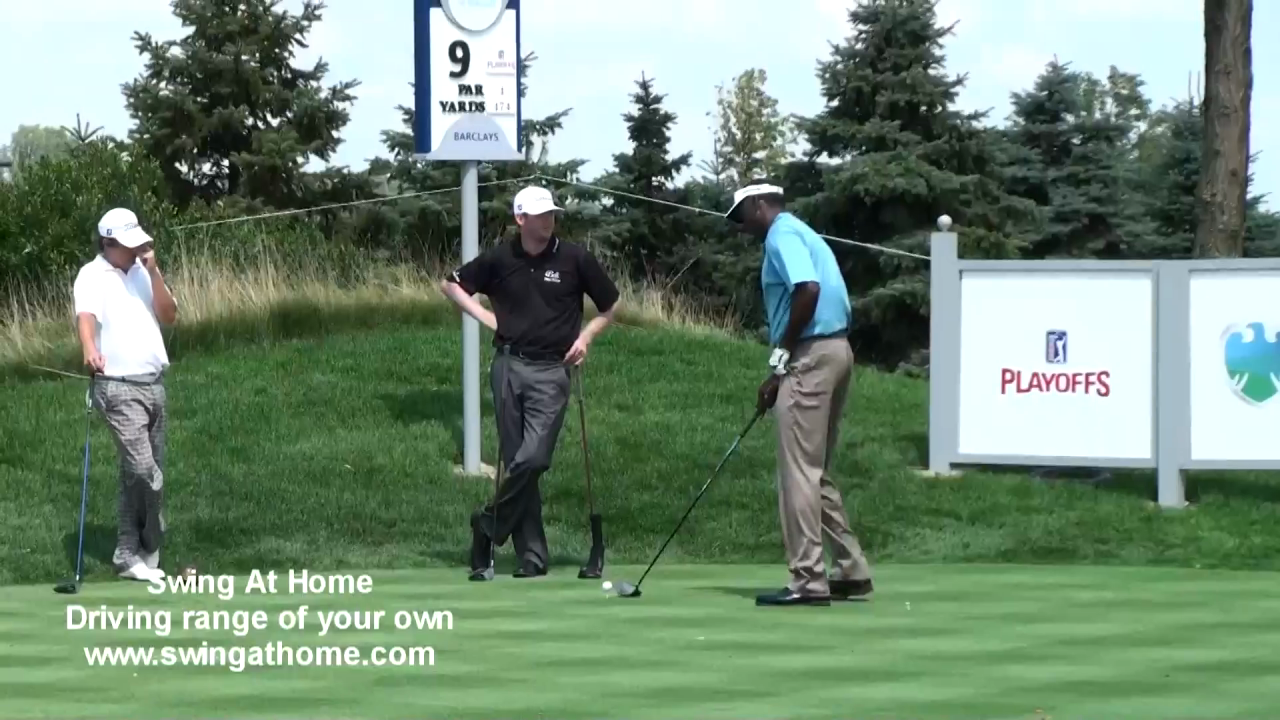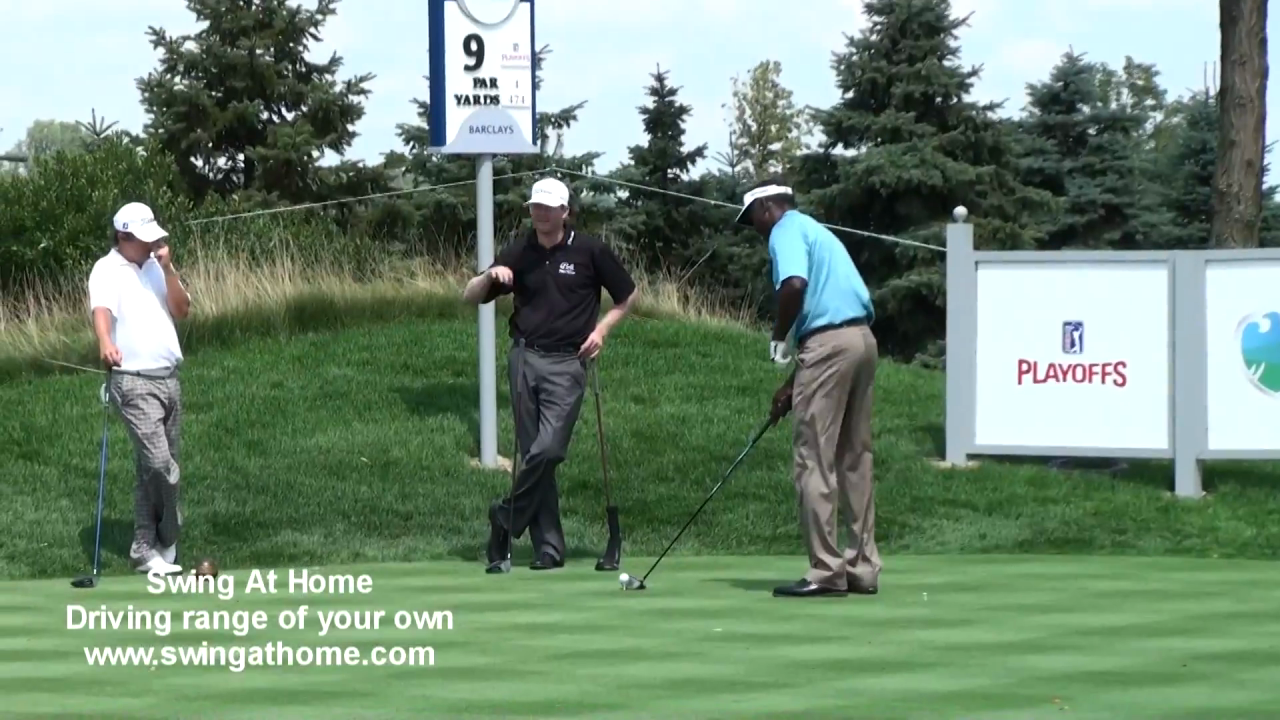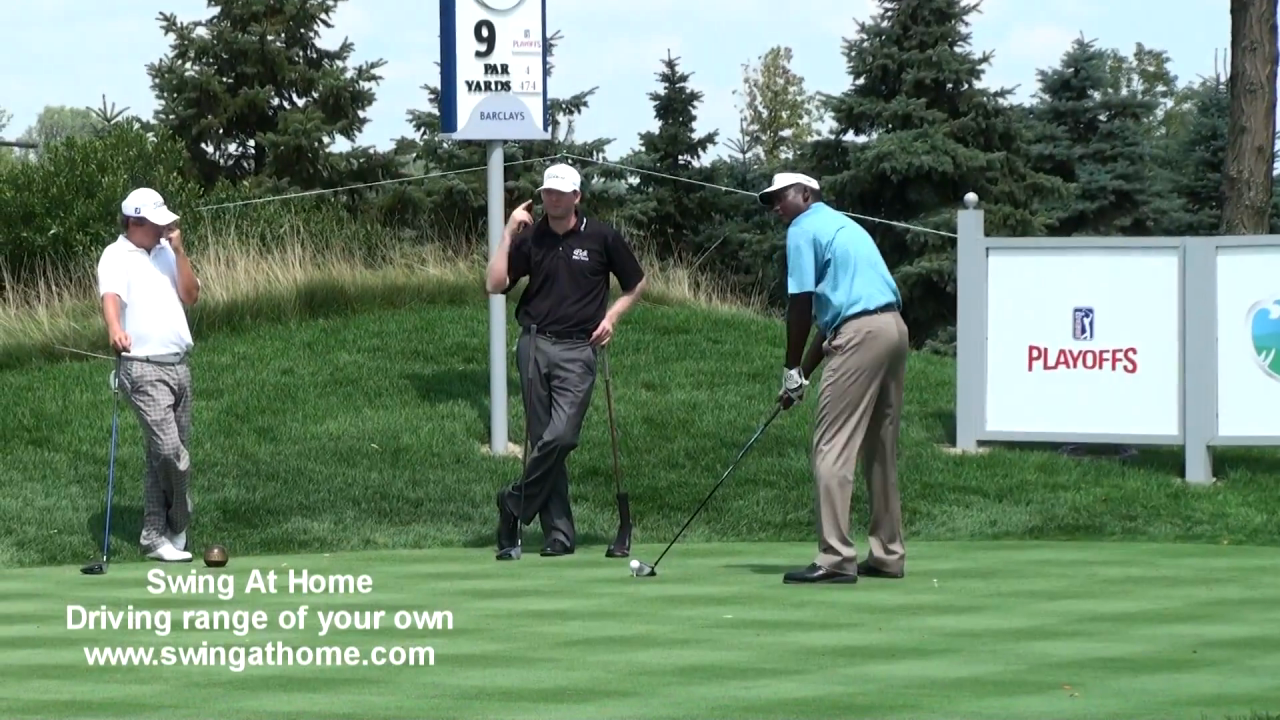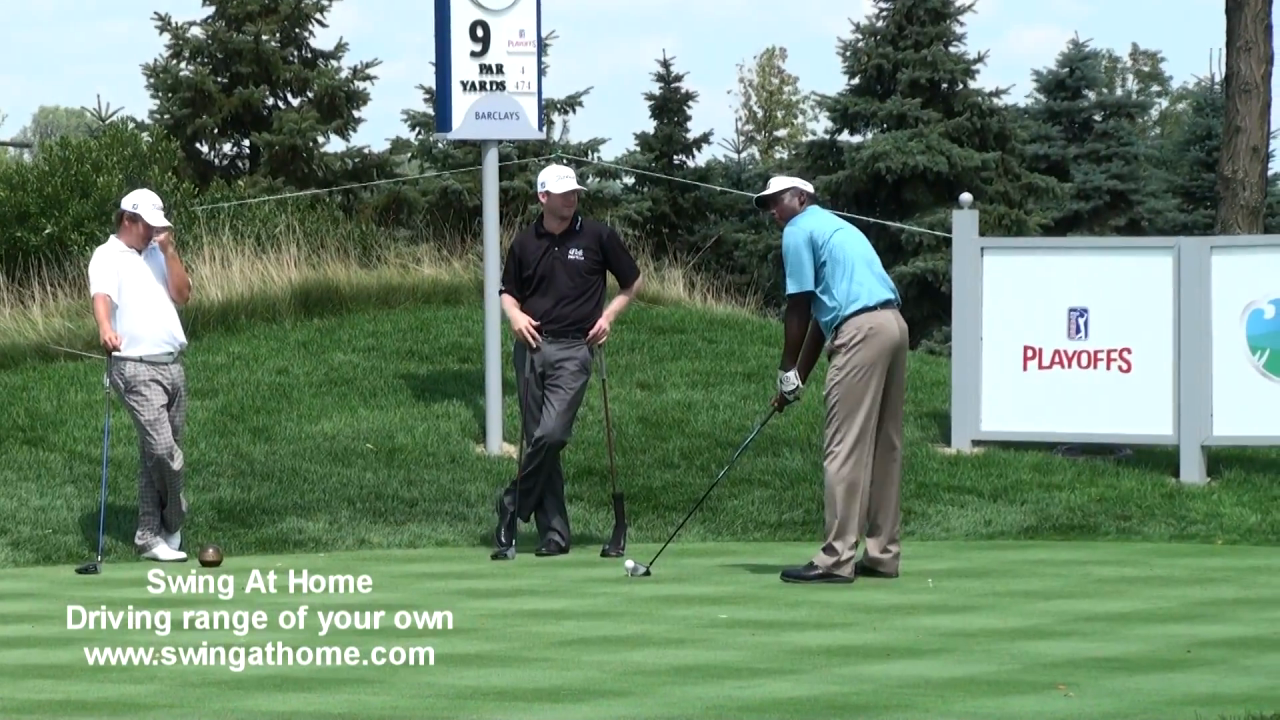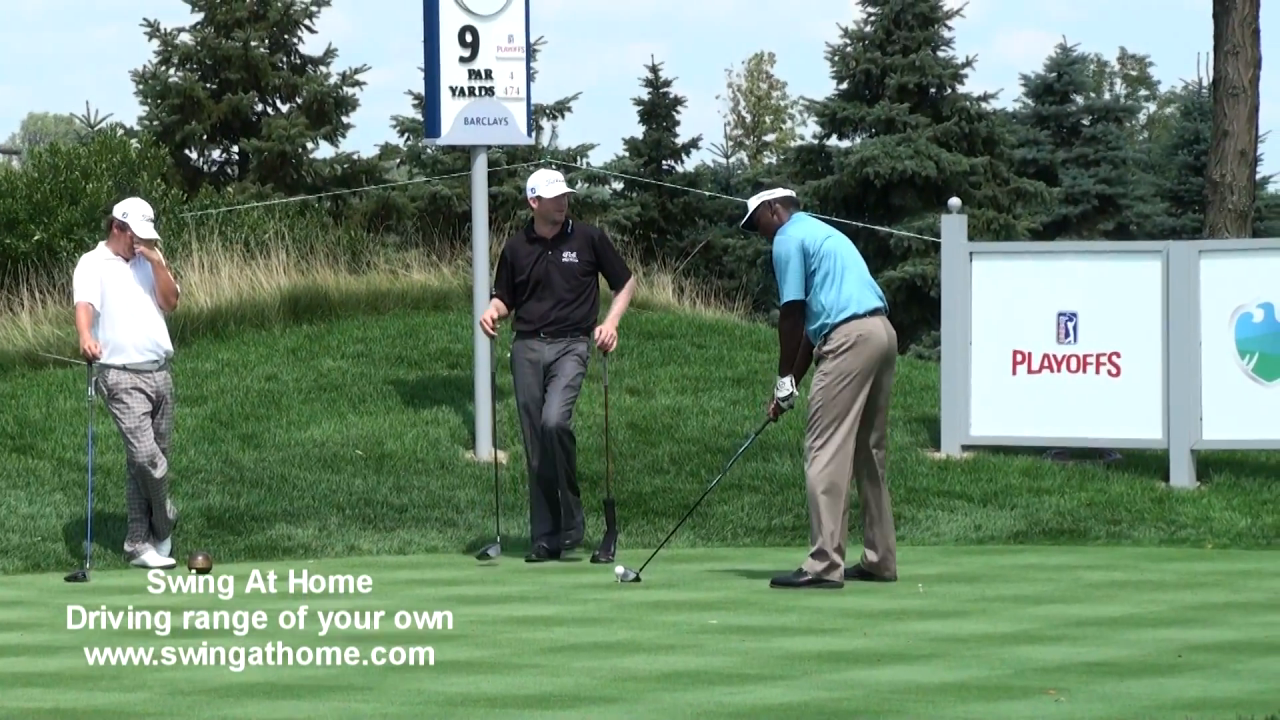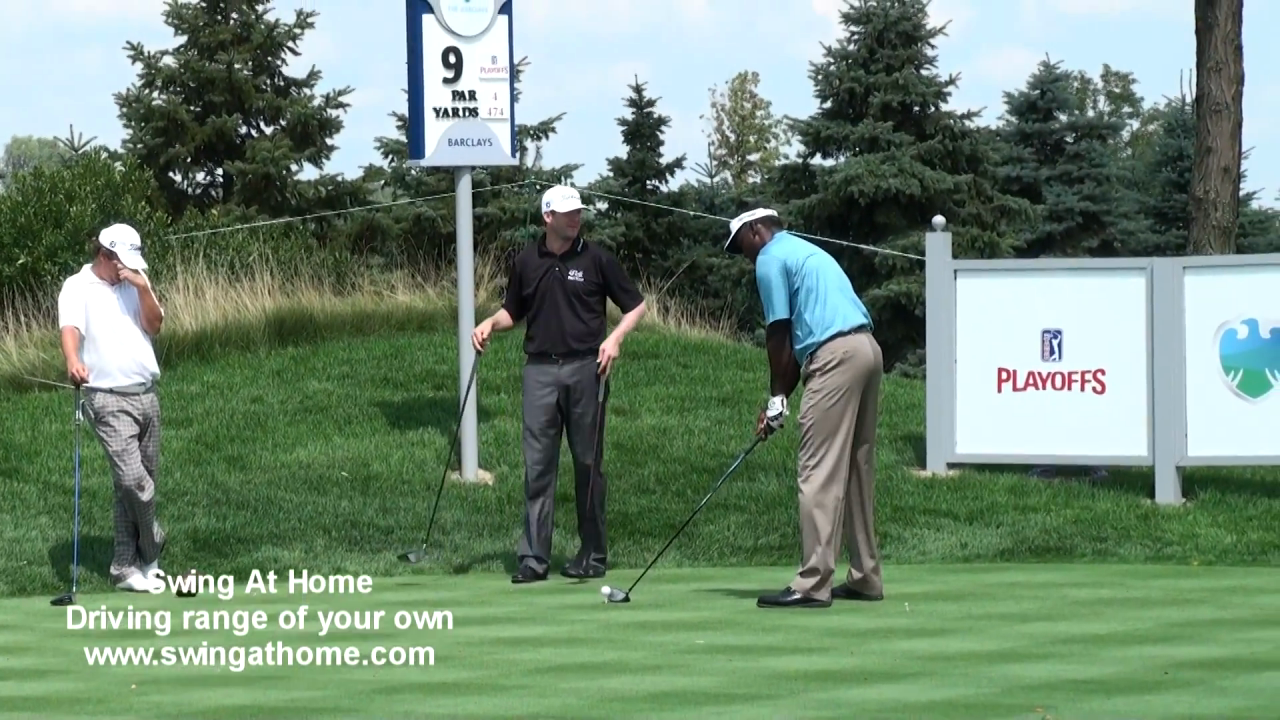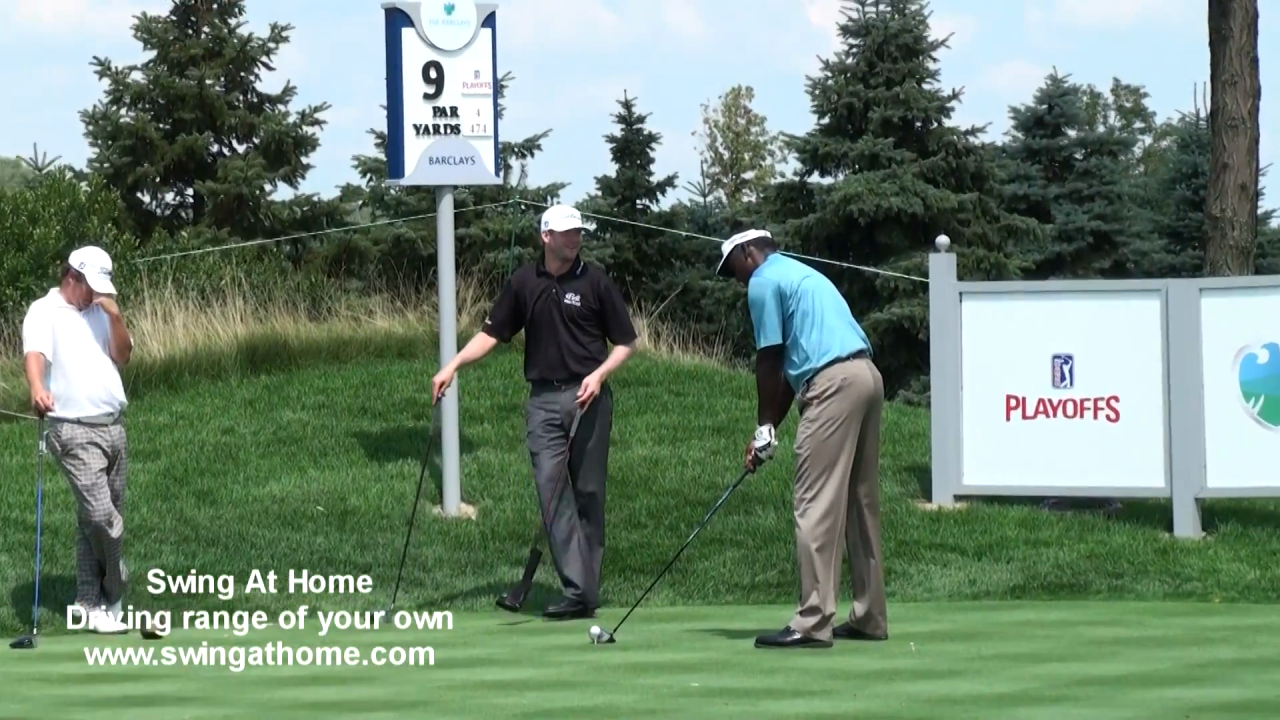
dt=0.5s
person 1, frame 1
right shoulder: (798, 234)
left elbow: (808, 290)
left wrist: (782, 351)
right wrist: (777, 375)
left hip: (812, 357)
right hip: (832, 350)
left knee: (798, 471)
right knee: (812, 471)
person 1, frame 2
right shoulder: (814, 231)
left elbow: (792, 287)
left wrist: (778, 341)
right wrist: (793, 384)
left hip: (830, 345)
right hip: (861, 340)
left knee: (815, 463)
right knee: (854, 460)
person 1, frame 3
right shoulder: (841, 225)
left elbow: (801, 306)
left wrist: (792, 370)
right wrist: (805, 372)
left hip: (862, 333)
right hip: (892, 327)
left knee: (833, 449)
right knee: (880, 448)
person 1, frame 4
right shoulder: (833, 226)
left elbow: (800, 307)
right elbow: (823, 313)
left wrist: (787, 372)
right wrist: (799, 377)
left hip: (863, 332)
right hip: (891, 325)
left knee: (845, 448)
right knee: (881, 447)
person 1, frame 5
right shoulder: (822, 233)
left elbow: (793, 314)
left wrist: (785, 379)
right wrist: (794, 379)
left hip: (851, 338)
right hip: (879, 332)
left knee: (826, 453)
right knee: (867, 452)
person 1, frame 6
right shoulder: (803, 251)
left elbow: (778, 335)
left wrist: (776, 399)
right wrist: (782, 398)
left hip: (837, 356)
right hip: (865, 349)
left knee: (819, 472)
right knee: (855, 470)
person 1, frame 7
left shoulder: (764, 281)
right shoulder: (799, 274)
left elbow: (770, 361)
left wrist: (764, 427)
right wrist: (771, 426)
left hip: (835, 383)
right hip: (865, 375)
left knee: (816, 504)
right knee: (858, 501)
right ankle: (869, 617)
person 2, frame 1
left shoulder: (575, 258)
right shoulder: (498, 258)
left elbow: (610, 304)
right elbow: (451, 284)
left wrist: (585, 336)
right wrist: (484, 315)
left hip: (551, 370)
right hip: (508, 366)
left knee: (533, 458)
right knee: (515, 461)
left ankle: (488, 525)
right ankle: (531, 554)
person 2, frame 2
left shoulder: (591, 249)
right shoulder: (518, 252)
left elbow: (627, 295)
right elbow: (471, 296)
left wrist: (602, 329)
right wrist: (492, 275)
left hip: (566, 362)
right hip: (525, 358)
left knee: (548, 449)
right knee: (533, 453)
left ankle: (506, 518)
right ankle: (549, 546)
person 2, frame 3
left shoulder: (602, 236)
right shoulder: (529, 239)
left elbow: (636, 282)
right elbow: (494, 285)
left wrist: (612, 316)
right wrist: (508, 232)
left hip: (577, 349)
right hip: (534, 345)
left knee: (561, 436)
right knee: (542, 439)
left ankle: (515, 502)
right ankle: (559, 533)
person 2, frame 4
left shoulder: (598, 235)
right shoulder: (524, 242)
left elbow: (632, 281)
right elbow: (508, 291)
left wrist: (608, 316)
right wrist: (514, 314)
left hip: (573, 348)
right hip: (531, 347)
left knee: (551, 433)
right knee: (537, 438)
left ankle: (513, 503)
right ankle: (553, 532)
person 2, frame 5
left shoulder: (589, 237)
right shoulder: (515, 247)
left elbow: (625, 282)
right elbow: (503, 297)
left wrist: (611, 321)
right wrist: (492, 310)
left hip: (570, 345)
right hip: (527, 347)
left knee: (555, 421)
right knee: (535, 444)
left ankle: (570, 508)
right ankle: (545, 537)
person 2, frame 6
left shoulder: (598, 258)
right shoulder: (526, 260)
left elbow: (636, 305)
right elbow: (513, 311)
left wrist: (615, 337)
right wrist: (490, 322)
left hip: (586, 369)
right hip: (540, 370)
left knee: (588, 463)
right knee: (538, 464)
left ankle: (592, 554)
person 2, frame 7
left shoulder: (596, 282)
right shoulder: (522, 281)
left elbow: (626, 342)
right elbow: (491, 333)
left wrist: (599, 374)
right wrist: (452, 366)
left hip: (587, 398)
right hip: (544, 398)
left knee: (588, 492)
right knee: (550, 483)
left ankle: (585, 590)
right ankle: (579, 588)
person 3, frame 1
left shoulder: (143, 270)
right shoulder: (92, 276)
left elbow: (168, 316)
right elbow: (85, 314)
left wrist: (153, 272)
right wrist: (89, 349)
left hip: (153, 383)
right hip: (118, 387)
left knee: (139, 472)
right knee: (143, 470)
left ankle: (130, 554)
right ankle: (147, 550)
person 3, frame 2
left shoulder: (158, 266)
right shoulder: (107, 270)
left elbow: (181, 310)
right elbow: (101, 309)
left wrist: (167, 269)
right wrist: (106, 343)
left hip: (169, 377)
right hip: (134, 381)
left knee: (154, 465)
right knee: (160, 464)
left ankle: (147, 548)
right ankle: (165, 543)
person 3, frame 3
left shoulder: (166, 251)
right shoulder: (116, 256)
left elbow: (190, 296)
right elbow: (110, 295)
left wrist: (179, 251)
right wrist: (115, 328)
left hip: (178, 364)
right hip: (143, 368)
left knee: (164, 453)
right knee: (169, 450)
left ankle: (157, 535)
right ankle: (176, 527)
person 3, frame 4
left shoulder: (158, 252)
right shoulder: (107, 257)
left elbow: (182, 295)
right elbow: (101, 295)
left wrist: (169, 252)
right wrist: (105, 328)
left hip: (172, 363)
right hip: (137, 368)
left knee: (159, 451)
right knee: (162, 449)
left ankle: (151, 535)
right ankle: (172, 523)
person 3, frame 5
left shoulder: (150, 259)
right shoulder: (93, 264)
left elbow: (170, 302)
right elbow: (84, 304)
left wrist: (156, 262)
right wrist: (85, 336)
left hip: (159, 371)
right hip: (122, 376)
left knee: (153, 457)
right knee: (145, 456)
left ankle: (140, 542)
right ankle: (164, 527)
person 3, frame 6
left shoulder: (136, 281)
right shoulder: (77, 287)
left elbow: (154, 326)
right elbow: (70, 328)
left wrist: (143, 288)
right wrist: (73, 361)
left hip: (146, 394)
right hip: (108, 399)
left knee: (141, 480)
right knee: (132, 479)
left ankle: (126, 565)
right ankle: (152, 552)
person 3, frame 7
left shoulder: (101, 310)
right shoulder: (44, 311)
left elbow: (122, 357)
right elbow: (35, 355)
left wrist: (116, 317)
right wrist: (38, 388)
left hip: (113, 426)
right hip: (75, 430)
left knee: (100, 518)
right knee: (100, 516)
left ankle: (90, 605)
right ankle: (114, 596)
